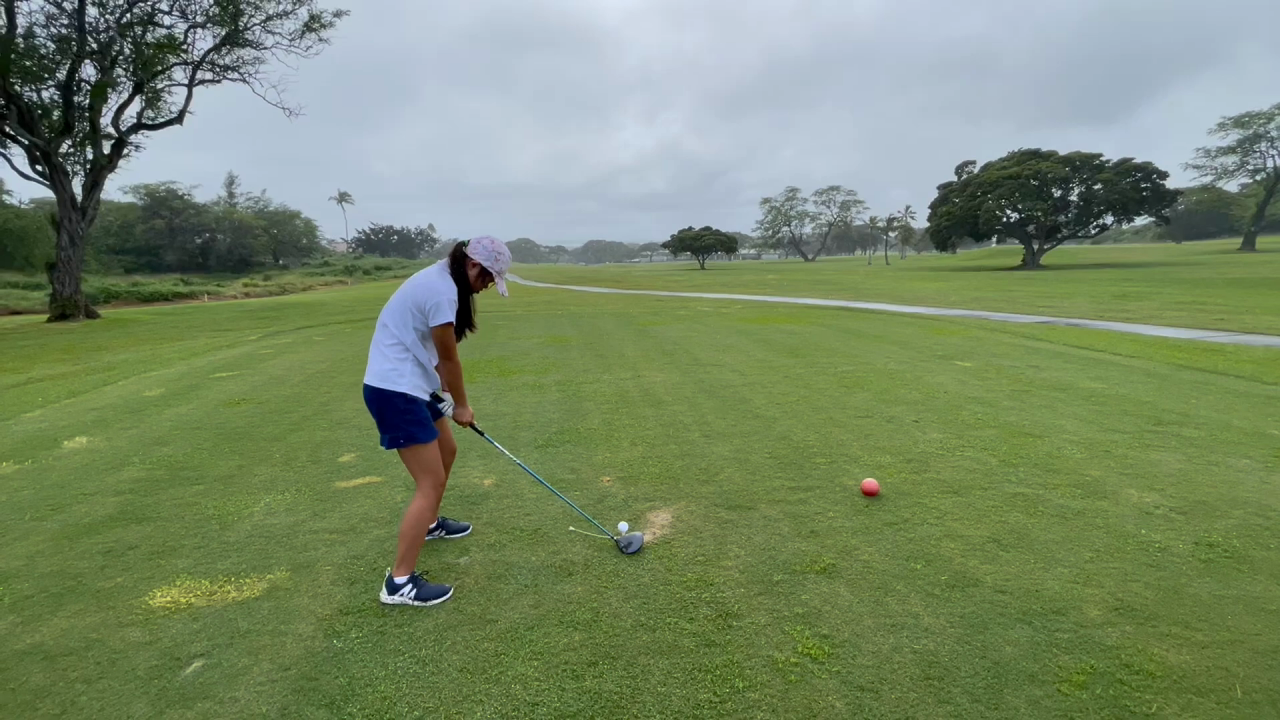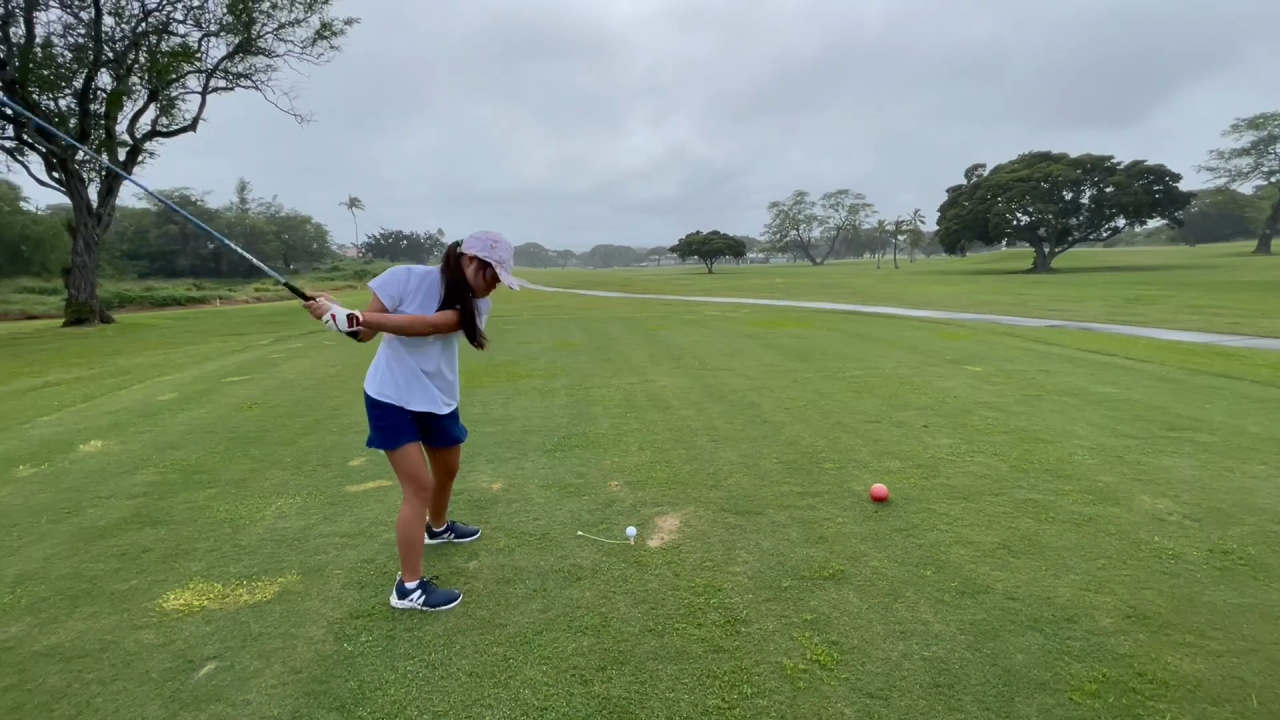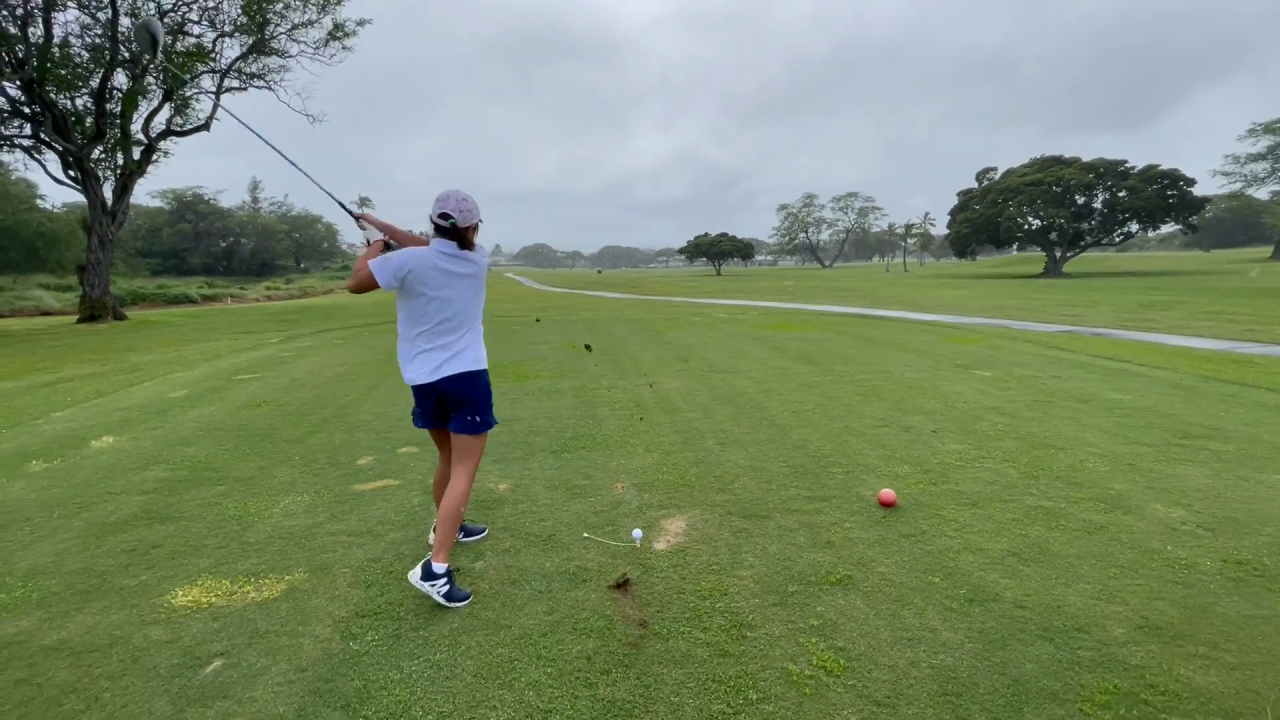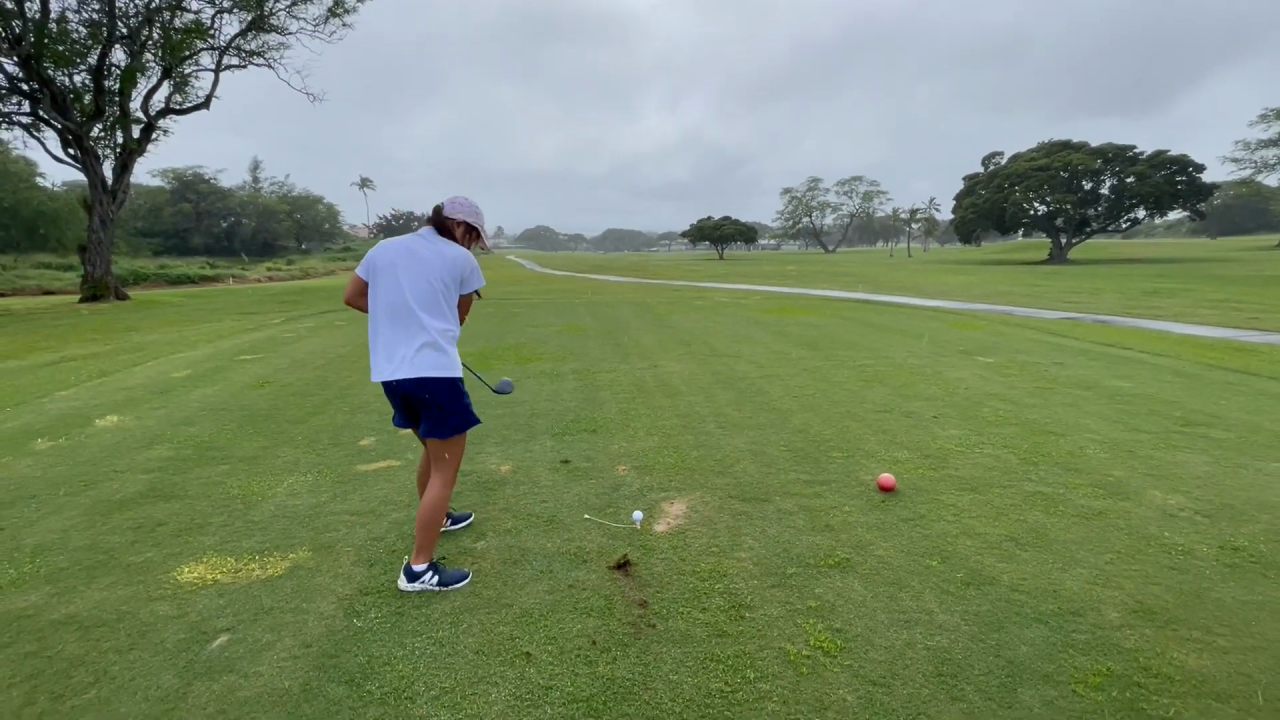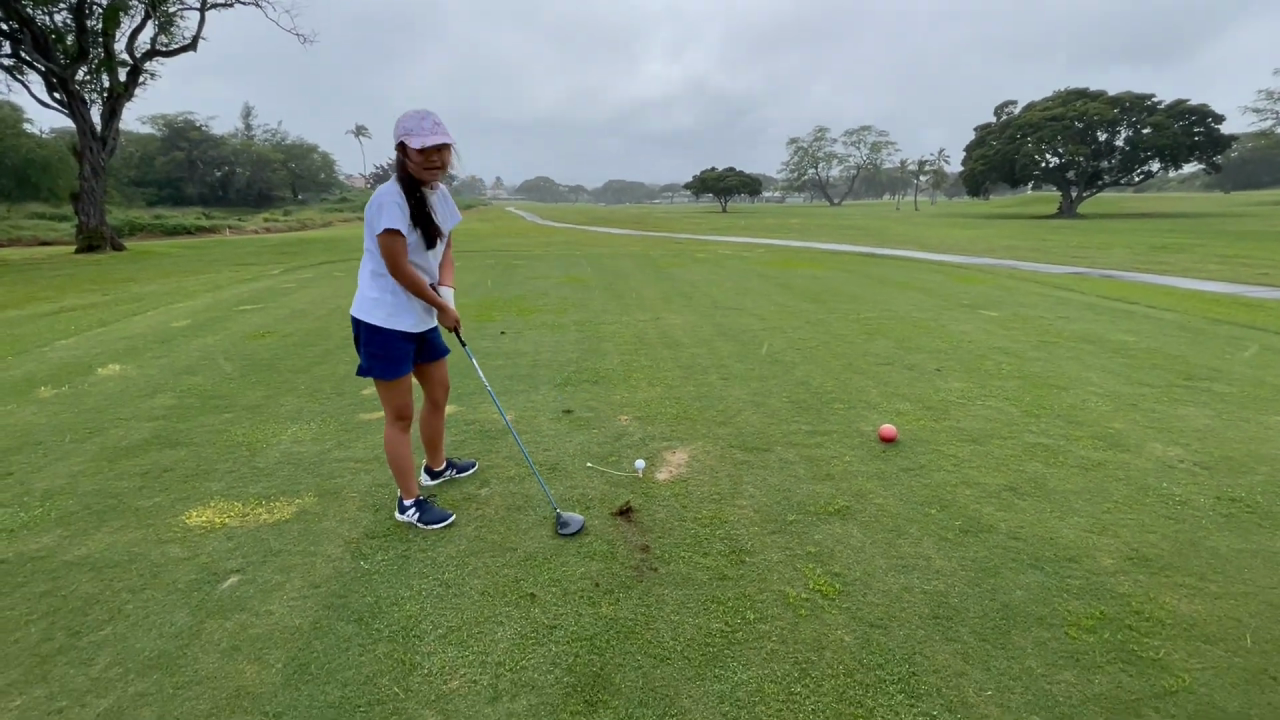
dt=1s
person 1, frame 1
left shoulder: (442, 279)
right shoulder: (442, 292)
right elbow: (450, 358)
left wrist: (446, 393)
right wrist: (462, 405)
left hip: (412, 385)
right hip: (394, 391)
left knee: (445, 452)
right knee: (430, 481)
left ankle: (431, 523)
right ankle: (399, 581)
person 1, frame 2
left shoulder: (477, 305)
right shoulder: (404, 278)
left elbow: (422, 326)
right elbow: (365, 330)
left wrist: (359, 319)
right wrist: (339, 314)
left hip: (440, 403)
right hip: (389, 398)
left knee: (448, 470)
right knee: (417, 488)
left ankle: (437, 527)
right ankle: (409, 587)
person 1, frame 3
left shoulder: (409, 261)
right shoulder: (478, 262)
left elbow: (354, 284)
left wrist: (375, 253)
right wrist: (381, 224)
left hip: (424, 380)
right hip: (467, 376)
left knee: (449, 456)
right knee: (464, 471)
left ankle: (446, 526)
right ankle: (435, 567)
person 1, frame 4
left shoulder: (384, 249)
right shoulder: (461, 260)
left elbow: (353, 297)
right elbow: (459, 318)
left hip: (392, 375)
right hip: (435, 374)
left knee: (434, 449)
right knee: (445, 469)
left ankle: (436, 515)
right ankle: (418, 568)
person 1, frame 5
left shoulder: (439, 193)
right shoulder: (390, 199)
left elbow: (444, 248)
right elbow: (398, 268)
left wrist: (447, 292)
right wrist: (442, 307)
left hip: (420, 318)
right hip: (384, 321)
left knee: (438, 392)
right knee: (400, 415)
left ankle: (436, 465)
right ankle: (409, 501)
